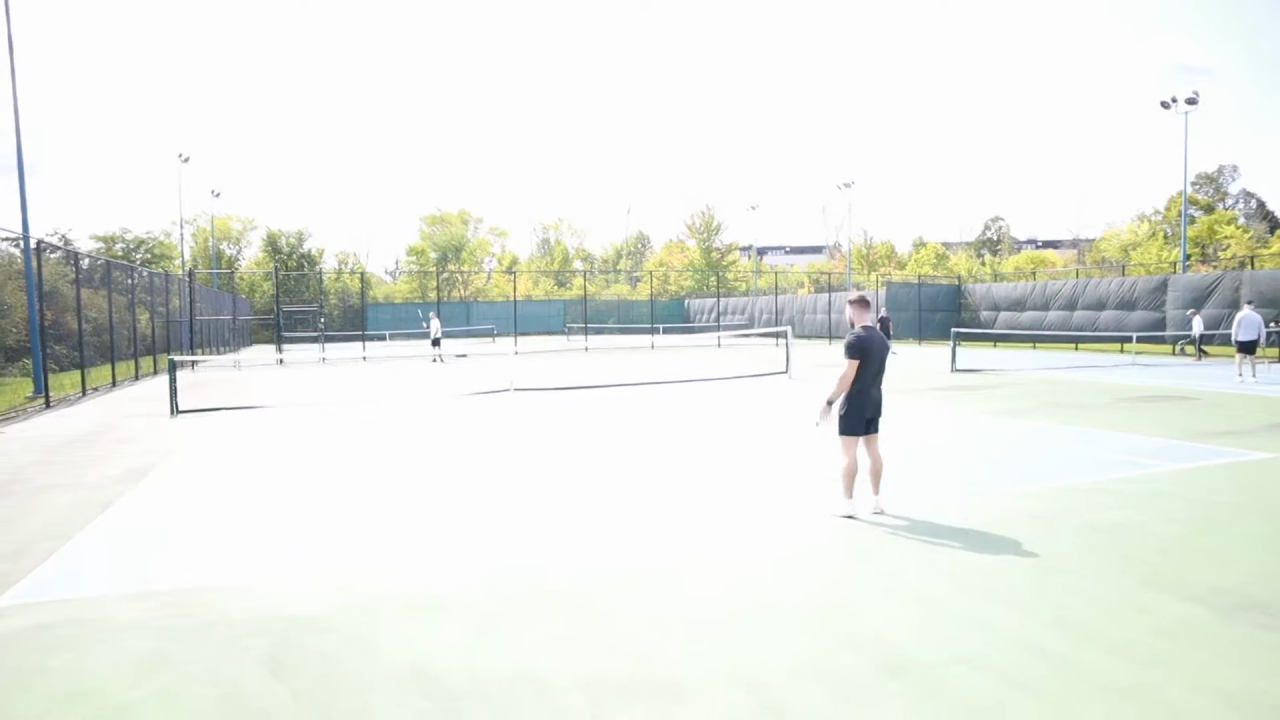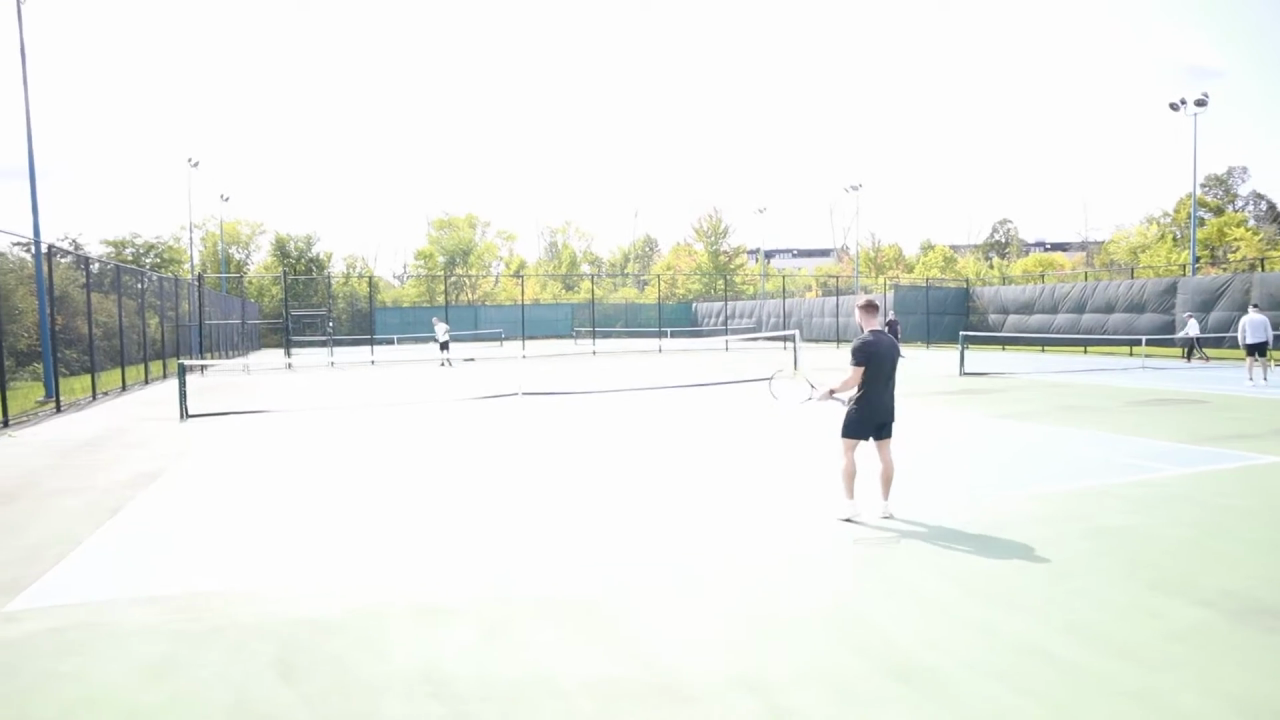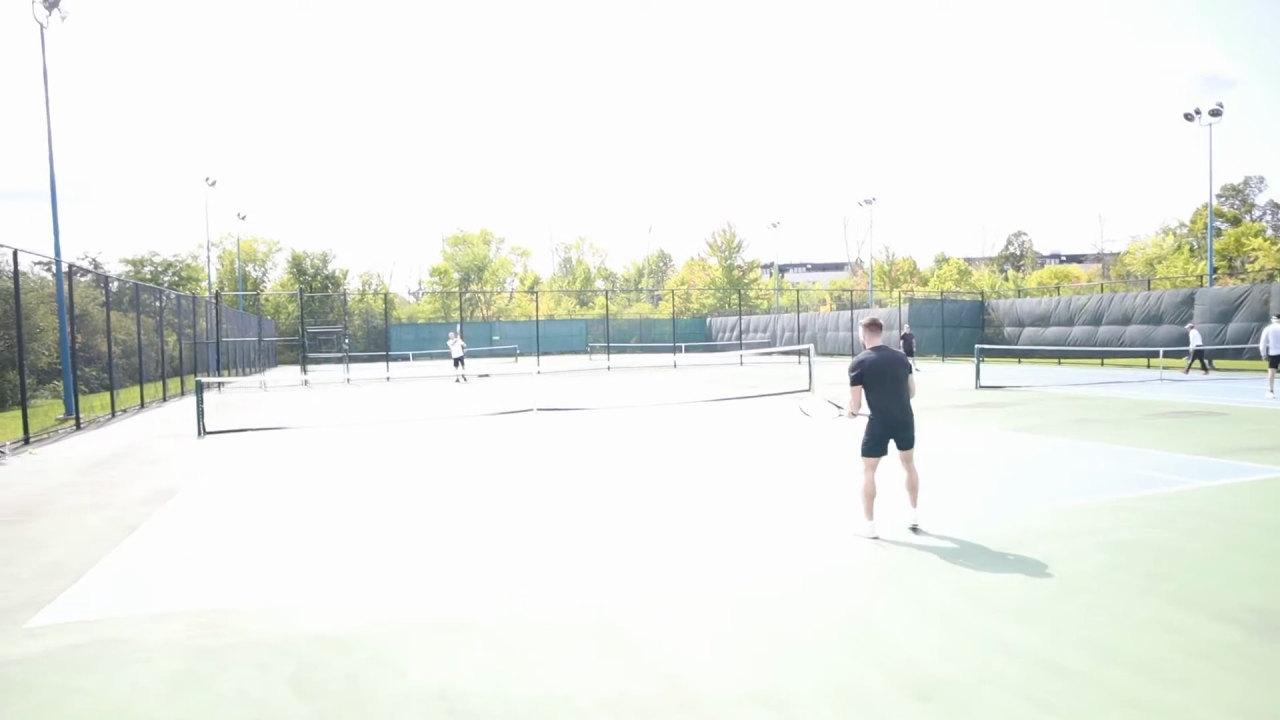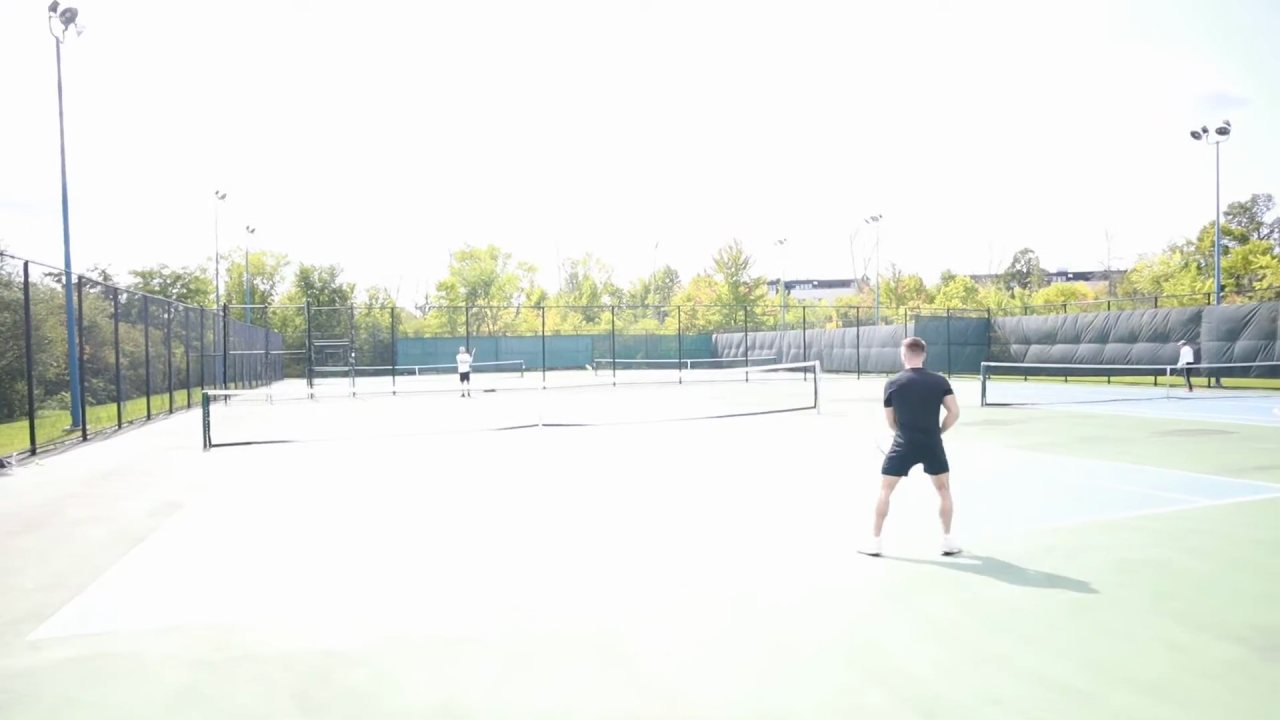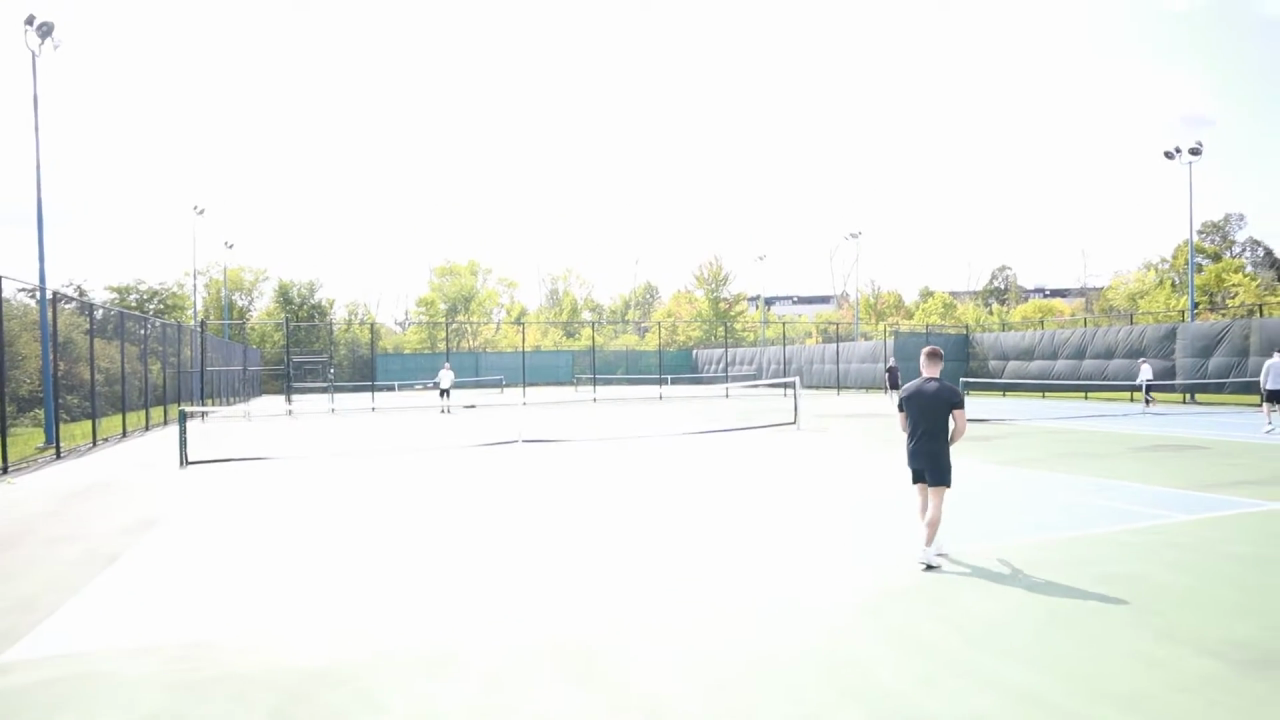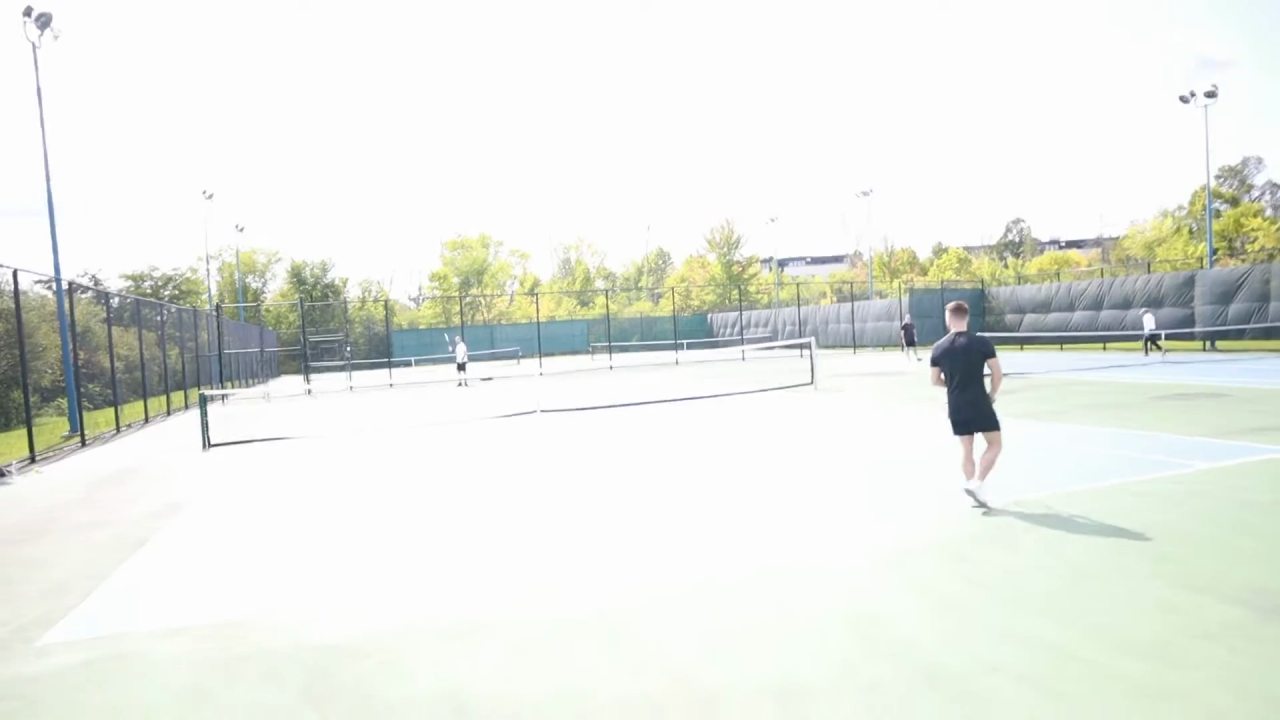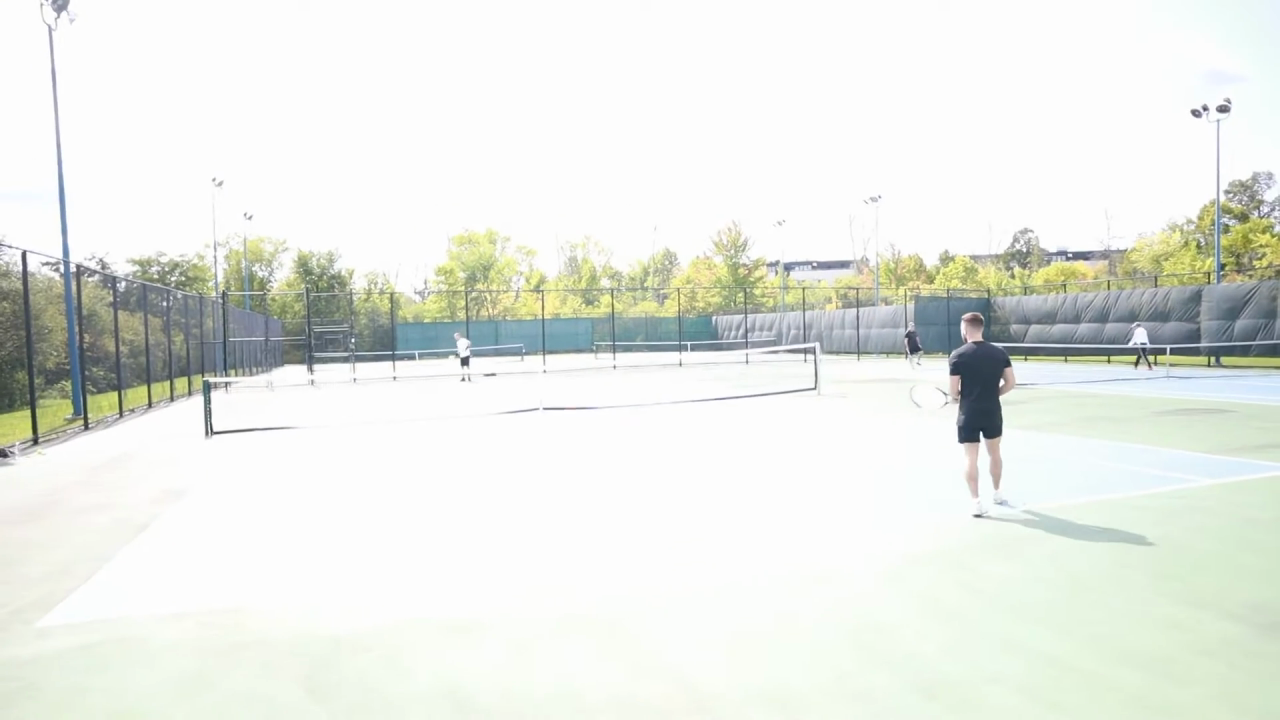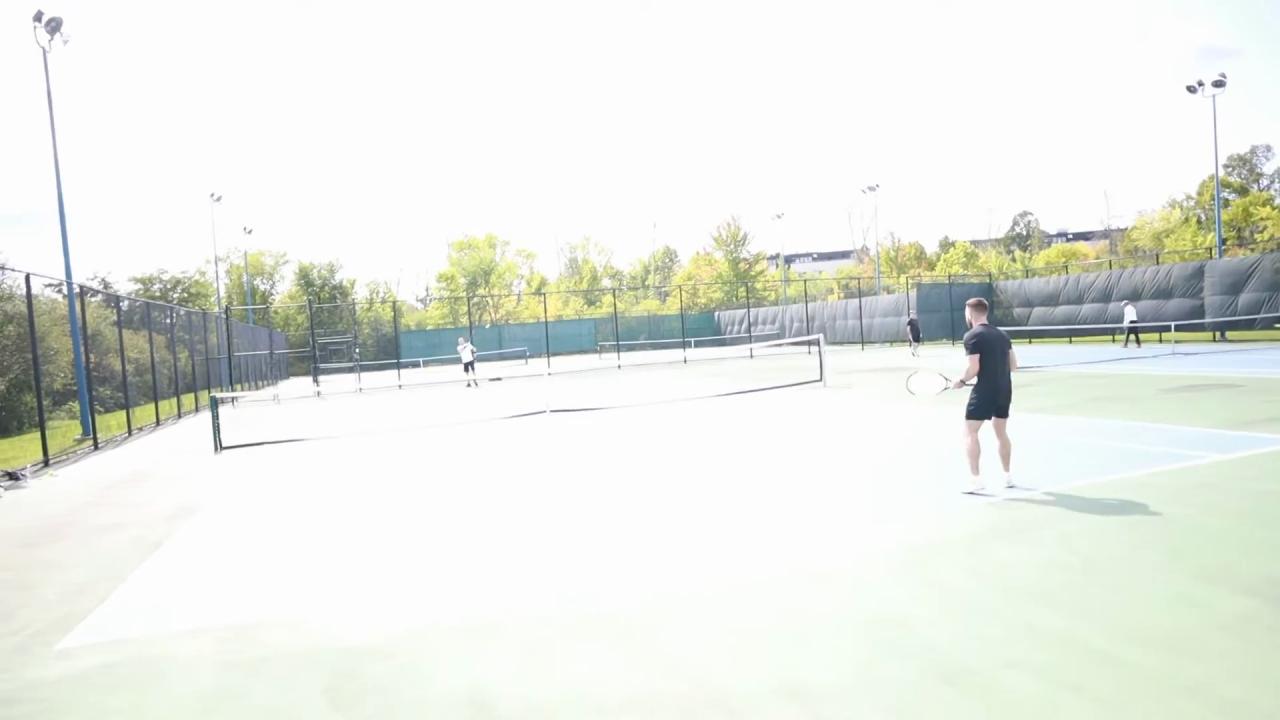
dt=0.4s
person 1, frame 1
left shoulder: (855, 338)
right shoulder: (882, 338)
left elbow: (848, 376)
left wrist: (829, 401)
left hip: (855, 403)
right hip: (874, 402)
left knee: (849, 453)
right knee: (873, 450)
left ankle: (849, 504)
right ankle: (876, 501)
person 1, frame 2
left shoulder: (862, 343)
right shoulder: (892, 342)
left elbow: (854, 380)
left wrist: (831, 391)
left hip: (864, 408)
right hip: (886, 408)
left knee: (848, 453)
right knee: (885, 455)
left ankle: (850, 505)
right ankle: (885, 505)
person 1, frame 3
left shoulder: (858, 363)
right shoulder: (901, 357)
left elbow: (856, 402)
right elbow: (911, 391)
left wrist: (852, 412)
left hip: (879, 423)
right hip: (905, 420)
left knee: (868, 472)
right knee: (909, 465)
left ankle: (869, 524)
right ankle: (913, 515)
person 1, frame 4
left shoulder: (893, 384)
right shoulder: (939, 381)
left elbow: (890, 421)
right elbow: (954, 413)
right wrist: (938, 432)
left hip: (904, 444)
right hip: (932, 444)
left knee: (885, 490)
right knee: (944, 490)
left ankle: (874, 542)
right ankle: (947, 541)
person 1, frame 5
left shoulder: (906, 390)
right shoulder: (952, 392)
left elbow: (903, 425)
right elbow: (961, 426)
right wrist: (947, 444)
left hip: (914, 453)
right hip: (938, 454)
left knee: (923, 498)
right knee: (935, 503)
left ankle: (934, 545)
right ankle: (927, 552)
person 1, frame 6
left shoulder: (939, 347)
right shoulder: (982, 343)
left elbow: (935, 380)
right elbow: (997, 373)
right wrist: (992, 394)
left hip: (955, 406)
right hip: (979, 404)
left knee: (967, 449)
right knee: (995, 445)
left ankle: (973, 486)
right ankle: (976, 483)
person 1, frame 7
left shoulder: (958, 355)
right shoulder: (1000, 353)
left elbow: (953, 390)
right elbow: (1010, 383)
left wrist: (958, 397)
left hip: (968, 413)
right hip: (992, 411)
left knee: (971, 457)
right knee: (994, 452)
left ankle: (976, 502)
right ankle: (997, 494)
person 1, frame 8
left shoulder: (972, 336)
right shoulder: (1002, 335)
left elbow: (974, 368)
right elbow: (1013, 364)
left wrist: (961, 381)
left hip: (985, 390)
right hip: (1005, 390)
left knee: (971, 433)
right knee: (1001, 432)
left ankle: (975, 480)
right ankle: (1007, 476)
